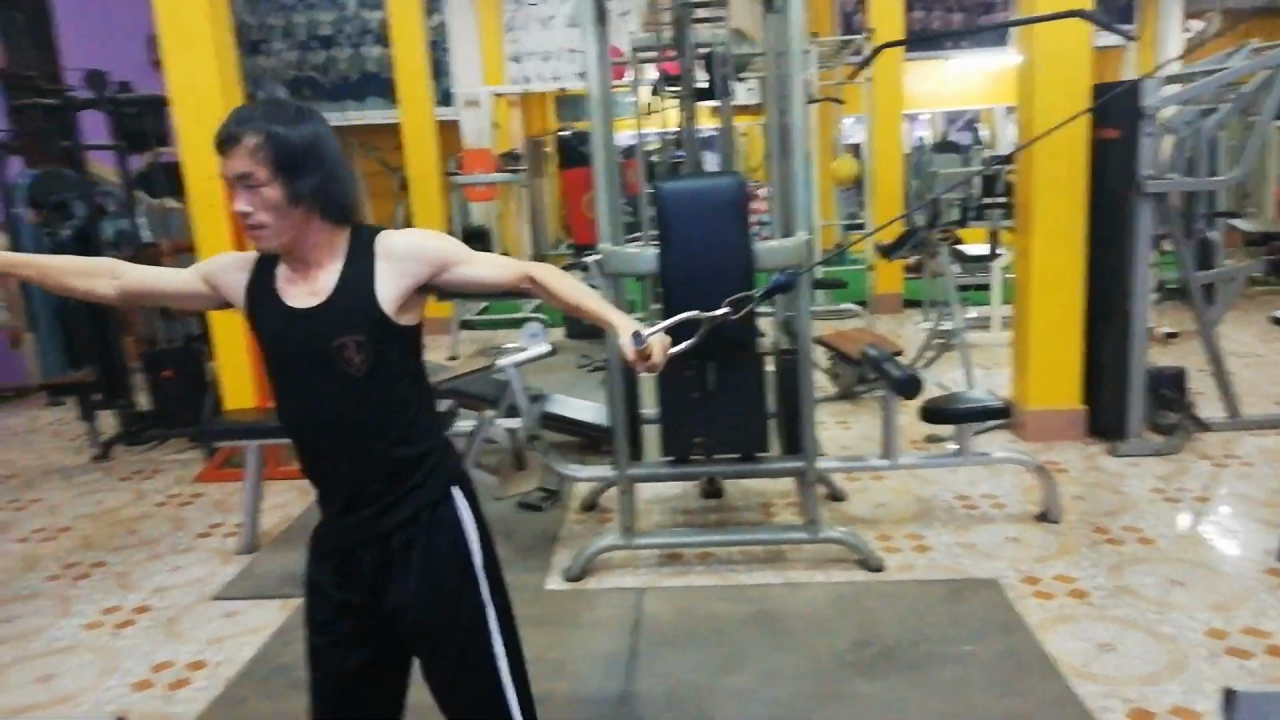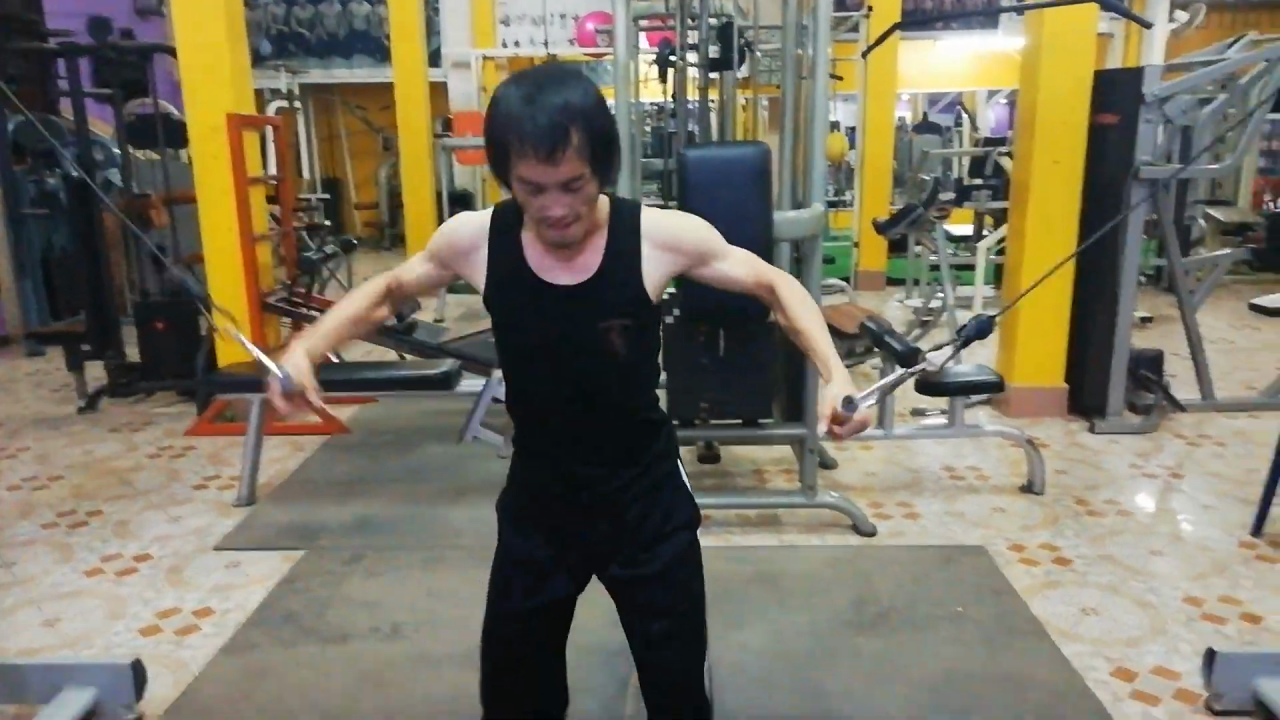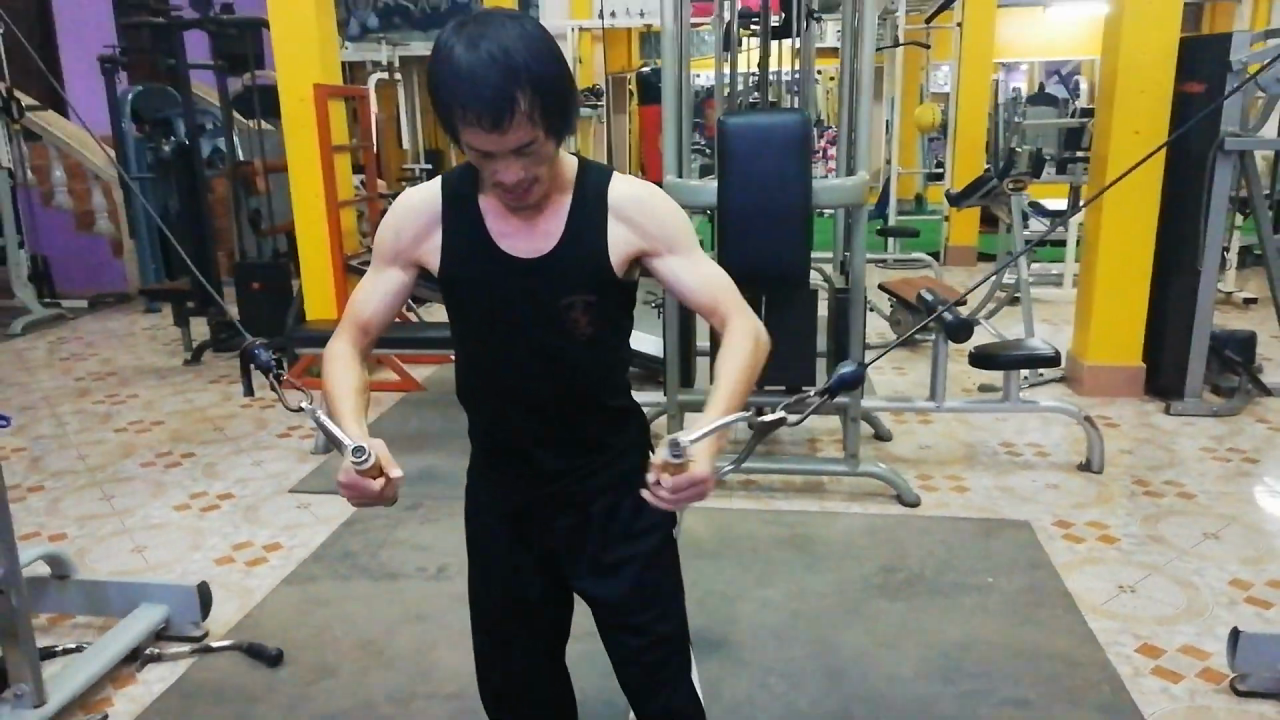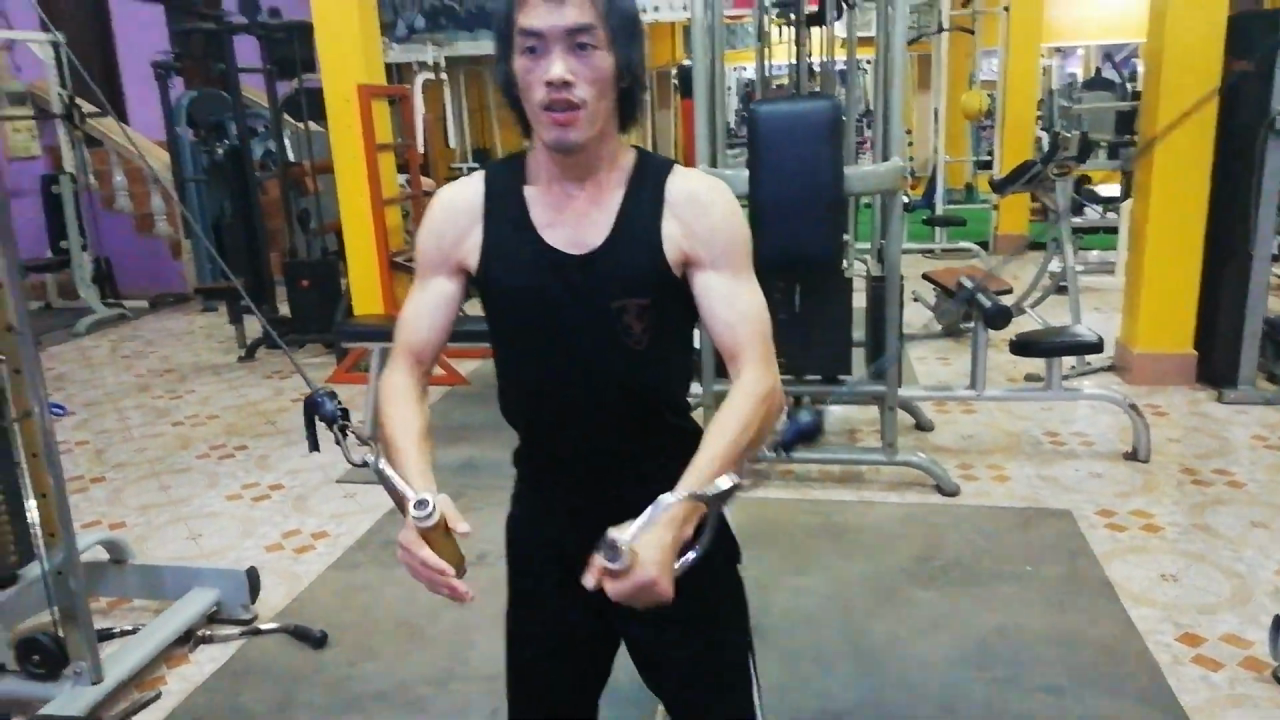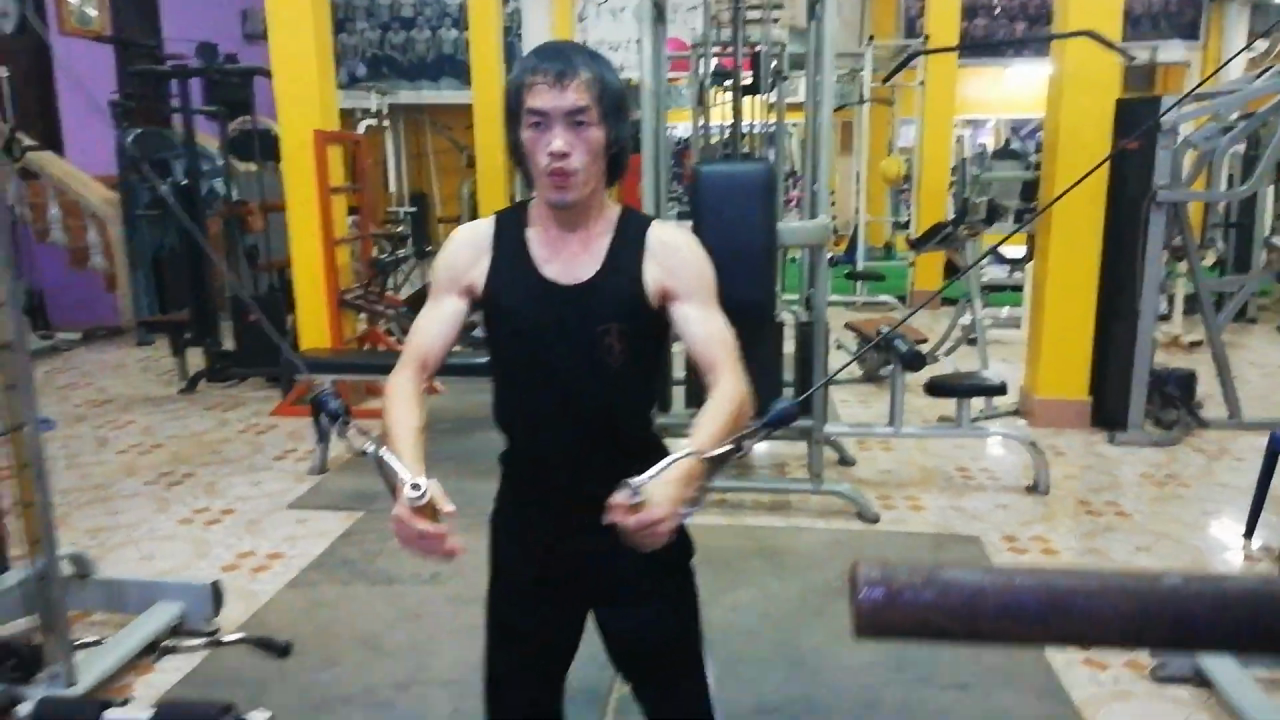
dt=1s
person 1, frame 1
left shoulder: (398, 257)
right shoulder: (243, 278)
left elbow: (528, 276)
right elbow: (113, 280)
left wrist: (620, 323)
left hip: (430, 524)
right hip: (341, 536)
person 1, frame 2
left shoulder: (659, 236)
right shoulder: (477, 239)
left elbow: (774, 284)
right elbow: (386, 291)
left wrist: (834, 372)
right wrist: (306, 348)
left hip: (645, 502)
right hip: (538, 505)
person 1, frame 3
left shoulder: (631, 208)
right shoulder: (424, 215)
left elbow: (743, 328)
right elbow: (350, 340)
left wrist: (707, 435)
right wrist: (355, 438)
left hip: (619, 492)
right hip: (500, 498)
person 1, frame 4
left shoulder: (693, 204)
right shoulder: (464, 211)
left elbow: (758, 381)
right elbow: (406, 369)
left wrist: (675, 520)
right wrist: (419, 495)
left hip: (674, 526)
right hip: (545, 526)
person 1, frame 5
left shoulder: (665, 249)
right shoulder: (475, 248)
left elbow: (730, 387)
right elbow: (411, 374)
left wrist: (683, 475)
right wrist: (411, 481)
left hip: (638, 521)
right hip: (525, 520)
